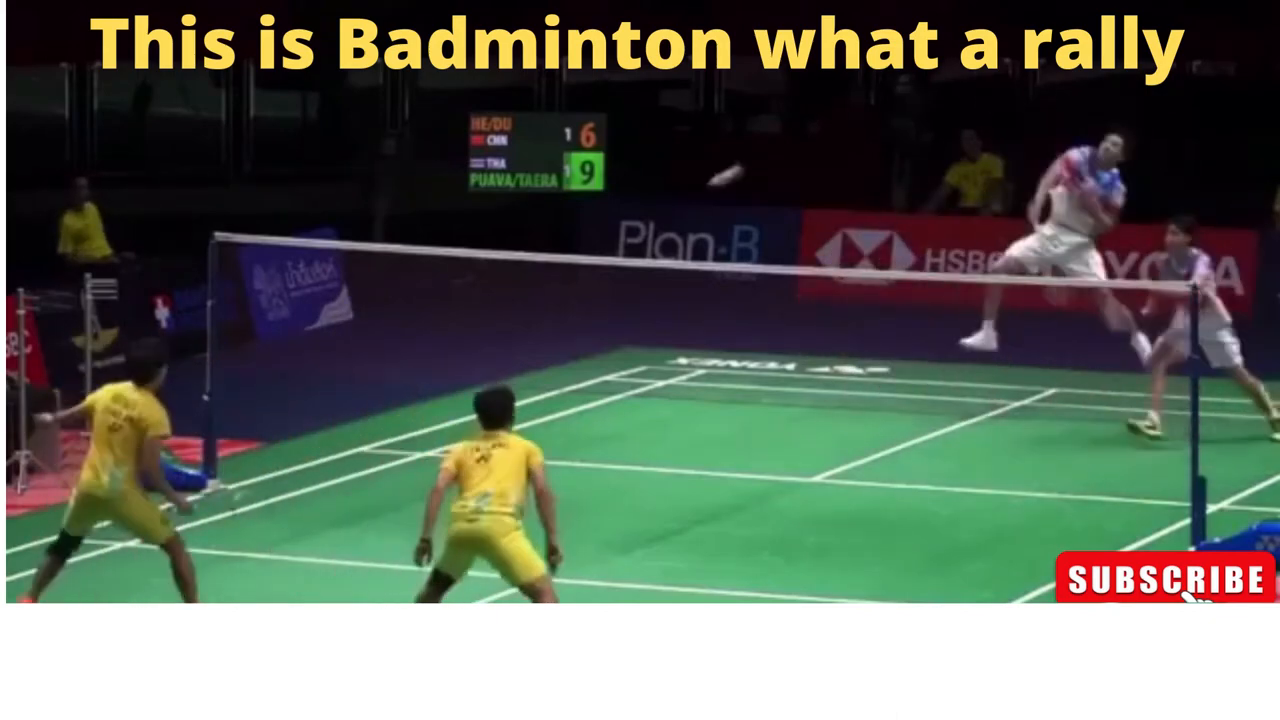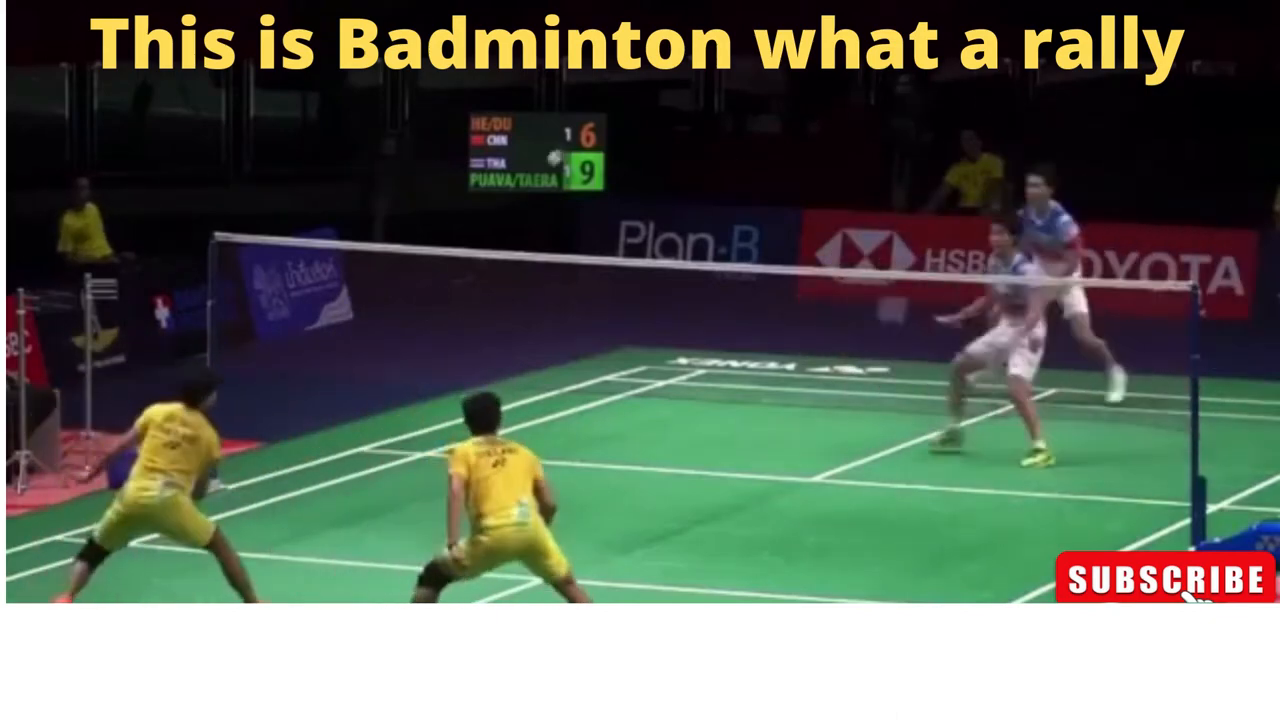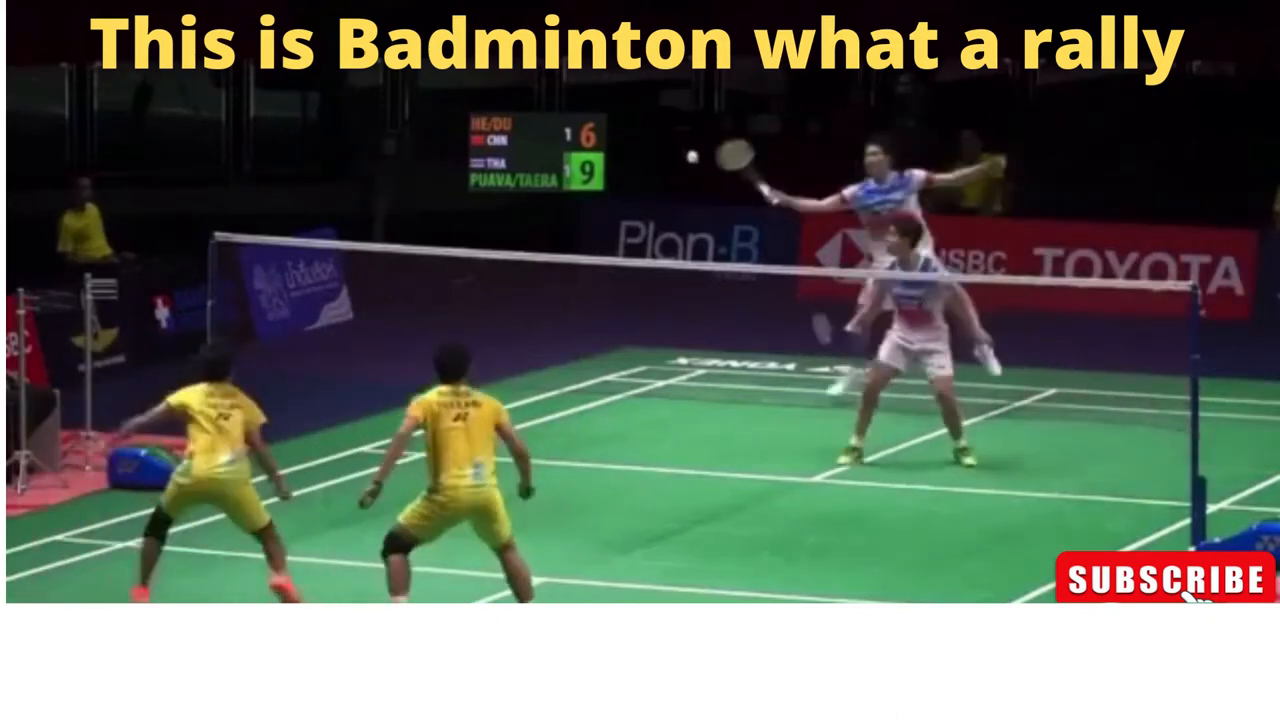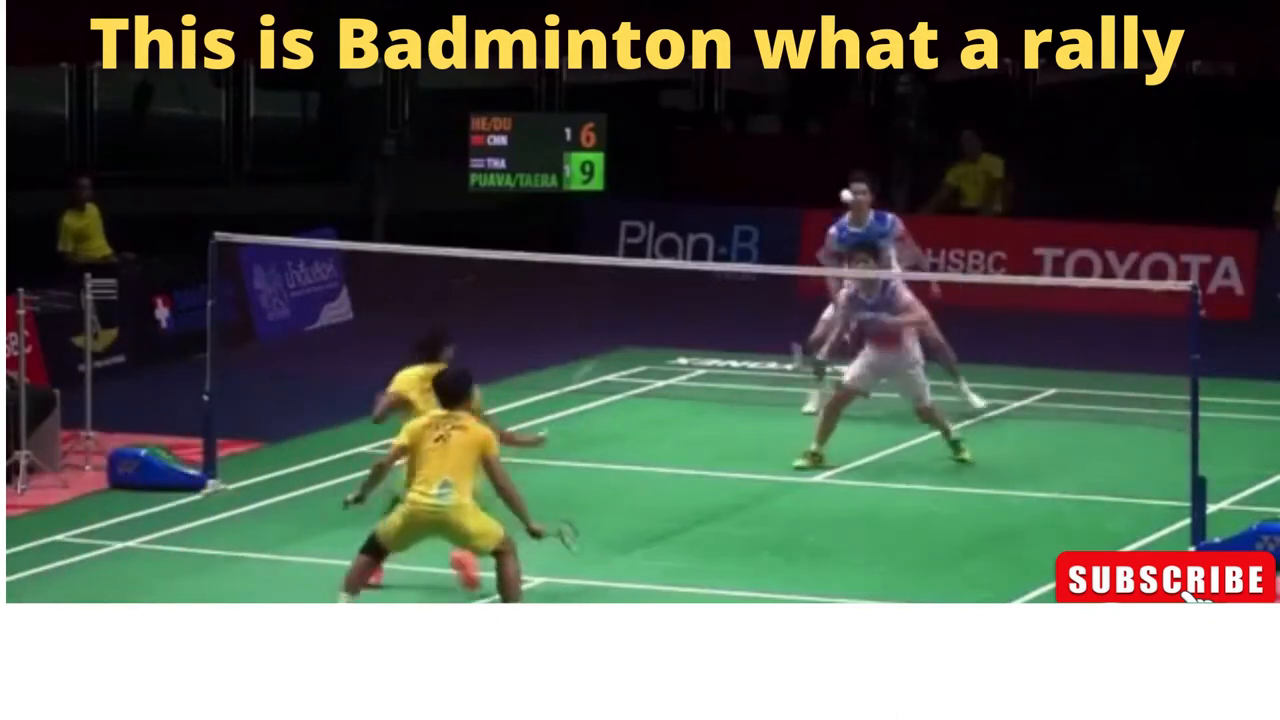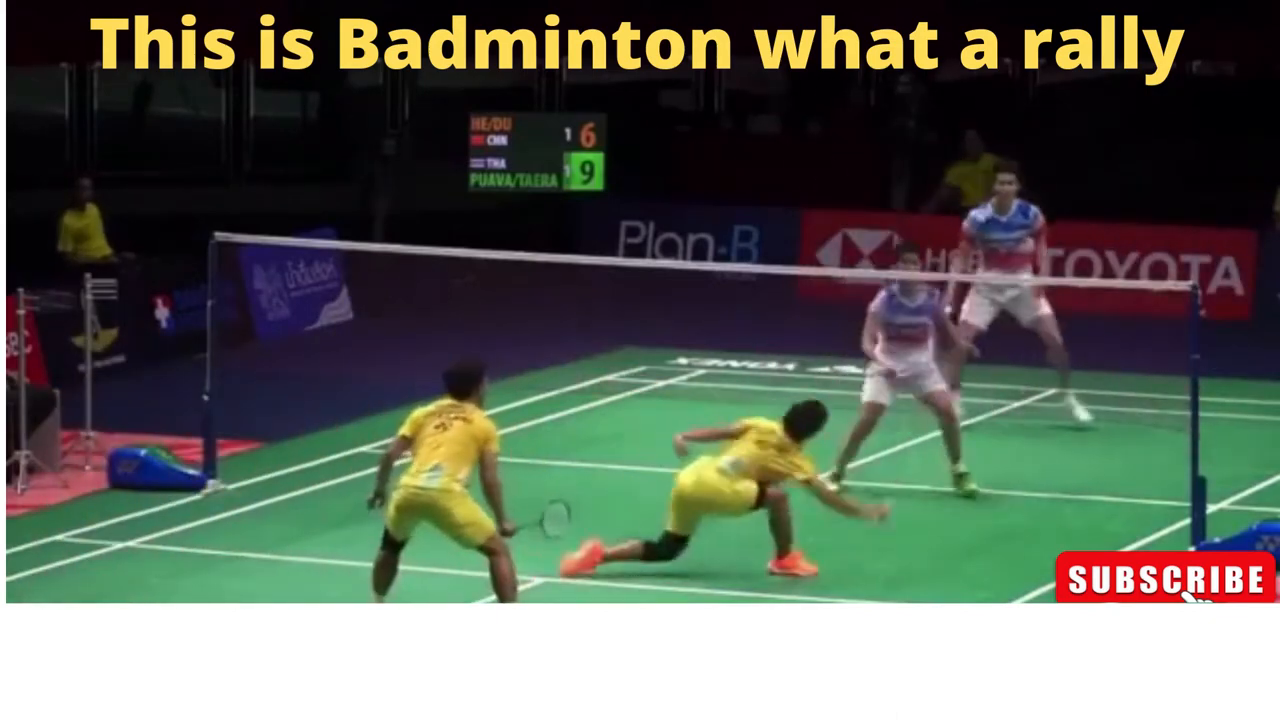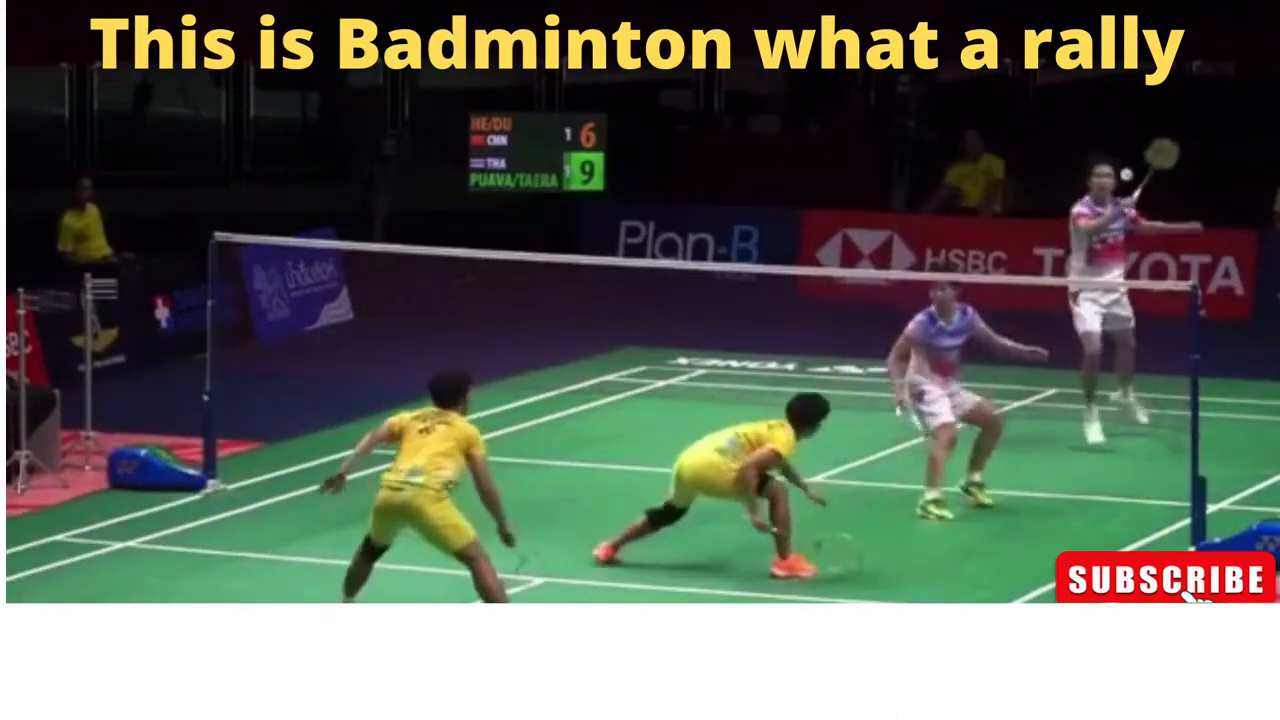
dt=0.5s
person 1, frame 1
left shoulder: (108, 393)
right shoulder: (154, 413)
left elbow: (71, 415)
right elbow: (148, 468)
left wrist: (50, 419)
right wrist: (176, 499)
left hip: (89, 487)
right hip: (122, 493)
left knee: (66, 543)
right knee: (176, 547)
left ankle: (29, 602)
person 1, frame 2
left shoulder: (156, 412)
right shoulder: (209, 438)
left elbow: (118, 449)
right elbow: (199, 490)
left wrist: (92, 473)
right wrist: (192, 498)
left hip: (130, 499)
right hip: (169, 503)
left knee: (91, 553)
right knee: (221, 547)
left ankle: (65, 601)
person 1, frame 3
left shoulder: (189, 395)
right shoulder: (245, 403)
left elbow: (142, 421)
right elbow: (259, 448)
left wrist: (112, 440)
right wrist: (278, 481)
left hip: (196, 474)
right hip: (232, 476)
left knee: (158, 523)
right knee: (269, 535)
left ankle: (142, 590)
right ankle: (281, 578)
person 1, frame 4
left shoulder: (407, 377)
left elbow: (379, 415)
right elbow: (491, 430)
left wrist: (383, 402)
right wrist: (524, 441)
left knee: (398, 510)
left ankle: (372, 568)
right ankle: (464, 551)
person 1, frame 5
left shoulder: (763, 428)
right shoulder: (798, 461)
left elbow: (721, 431)
right elbow: (827, 497)
left wrist: (682, 438)
right wrist: (867, 510)
left hip: (689, 479)
right hip: (711, 487)
left knee: (664, 549)
right knee: (777, 497)
left ankle: (599, 553)
right ankle: (785, 560)
person 1, frame 6
left shoulder: (777, 427)
right shoulder: (785, 438)
left elbow: (782, 464)
right elbow: (746, 468)
left wrist: (807, 489)
right wrist: (752, 512)
left hip: (688, 460)
right hip: (710, 466)
left knee: (670, 511)
right knee: (777, 491)
left ankle: (610, 547)
right ankle: (786, 561)
person 2, frame 1
left shoulder: (1116, 187)
right shoulder: (1081, 157)
left elbow: (1106, 226)
right elbow: (1053, 173)
left wrist: (1094, 205)
right wrist: (1038, 200)
left hip: (1078, 244)
right hip: (1049, 233)
left knee: (1104, 297)
right knee: (999, 270)
left ankle: (1137, 339)
right ankle: (987, 332)
person 2, frame 2
left shoulder: (1063, 221)
right shoulder: (1024, 214)
left elbow: (1076, 259)
left wrist: (1049, 275)
left hip: (1065, 278)
right hip: (1038, 275)
left knee: (1083, 336)
left ankle: (1114, 372)
person 2, frame 3
left shoulder: (909, 180)
right shoulder: (858, 193)
left elbow: (953, 179)
right elbow: (820, 207)
left wrist: (988, 167)
right wrist: (783, 199)
right hip: (886, 266)
right ankle: (853, 373)
person 2, frame 4
left shoulder: (888, 222)
right shoulder: (836, 232)
left elbow: (912, 249)
right elbow: (830, 269)
right wrist: (836, 297)
left knee: (935, 340)
right knee: (817, 340)
left ankle: (964, 389)
right ankle: (819, 391)
person 2, frame 5
left shoulder: (1031, 214)
right shoulder: (976, 218)
left elbow: (1040, 247)
right elbow: (962, 257)
right wrist: (950, 292)
left hip: (1023, 284)
right hip: (986, 286)
left knee: (1054, 341)
right knee: (961, 343)
left ankle: (1068, 398)
right ankle: (953, 399)
person 2, frame 6
left shoulder: (1121, 208)
right shoulder: (1081, 210)
left elbow: (1145, 226)
right elbow: (1088, 228)
left wrist: (1182, 227)
right wrist: (1114, 211)
left hip: (1114, 285)
right hip: (1086, 288)
left knee: (1127, 345)
right knee: (1093, 351)
left ankle: (1126, 394)
right ankle: (1090, 415)
person 3, frame 1
left shoulder: (1200, 261)
right shoulder: (1168, 261)
right wrist: (1151, 307)
left hip: (1213, 323)
right hip: (1185, 320)
left knee: (1239, 376)
right knee: (1157, 361)
right ankle: (1153, 421)
person 3, frame 2
left shoulder: (1024, 269)
right shoulder: (994, 264)
left elbow: (1038, 305)
left wrist: (1027, 330)
right wrist: (958, 316)
left hip: (1026, 335)
right hip: (1005, 329)
left knee: (1017, 392)
right knee: (959, 367)
left ankle: (1041, 448)
right ankle: (954, 429)
person 3, frame 3
left shoulder: (933, 270)
right shoulder: (888, 270)
left elbow: (962, 299)
right elbow: (873, 304)
left wrist: (976, 327)
right wrist: (855, 324)
left hip: (933, 339)
right hip: (900, 336)
left knee: (944, 392)
right knee: (871, 386)
left ankle: (961, 447)
right ankle: (855, 446)
person 3, frame 4
left shoulder: (893, 290)
right shoulder: (849, 297)
left elbow: (923, 316)
right elbow: (841, 326)
left wrist: (894, 321)
left hip: (905, 358)
right hip: (873, 356)
left knee: (925, 412)
right knee: (836, 399)
left ankle: (952, 438)
right ankle: (816, 451)
person 3, frame 5
left shoulder: (932, 296)
right shoulder: (884, 299)
left elbow: (943, 323)
right elbow: (867, 341)
left wrist: (961, 343)
right wrist: (881, 362)
left hip: (921, 364)
right hip: (887, 365)
left knee: (947, 411)
right knee: (867, 419)
left ankle: (958, 471)
right ankle: (838, 471)
person 3, frame 6
left shoulder: (967, 317)
right shoulder: (921, 324)
left elbow: (995, 340)
right elbow: (894, 358)
left wrist: (1024, 350)
right wrist: (898, 390)
left hip: (951, 387)
right hip: (925, 389)
left knee: (993, 421)
right knee: (947, 437)
left ankle: (973, 481)
right ankle: (930, 500)
person 4, frame 1
left shoulder: (461, 450)
right shoulder: (526, 448)
left elbow: (438, 489)
right elbow: (542, 491)
left wrist: (425, 538)
right wrist: (552, 540)
left hip: (462, 526)
right hip: (499, 527)
left knee: (440, 581)
right knee: (543, 593)
person 4, frame 2
left shoulder: (462, 453)
right shoulder: (525, 453)
left elbow: (455, 495)
right elbow: (550, 504)
left wrist: (453, 545)
left hip: (492, 535)
right hip: (531, 530)
left knee: (431, 579)
right knee: (567, 585)
person 4, frame 3
left shoulder: (426, 402)
right shoulder: (489, 404)
left elbow: (401, 437)
right elbow: (520, 449)
left wrist: (378, 482)
right wrist: (527, 482)
left hip: (447, 494)
right hip: (485, 492)
left knee: (394, 546)
right knee: (507, 551)
person 4, frame 4
left shoulder: (417, 425)
right shoulder: (481, 433)
left elbow: (382, 464)
right elbow: (501, 485)
left wrist: (360, 494)
right wrist: (527, 521)
left hip: (415, 508)
right hip: (457, 511)
left knee: (370, 552)
right knee: (506, 550)
person 4, frame 5
left shoulder: (422, 414)
right shoulder: (484, 425)
left elbow: (389, 455)
right elbow: (490, 481)
left wrist: (379, 490)
right wrist: (502, 520)
left hip: (409, 492)
right hip: (446, 496)
left knee: (390, 546)
right knee: (498, 551)
person 4, frame 6
left shoulder: (409, 418)
right shoulder: (468, 431)
left elbow: (373, 438)
right elbow: (485, 486)
left wrist: (343, 471)
right wrist: (503, 524)
left hip: (390, 495)
right hip: (428, 499)
left knee: (370, 550)
right knee: (479, 561)
